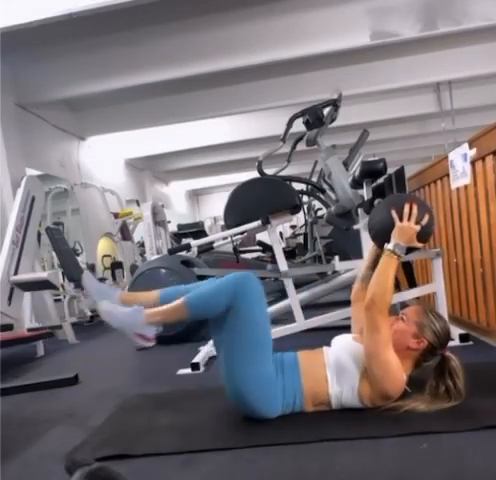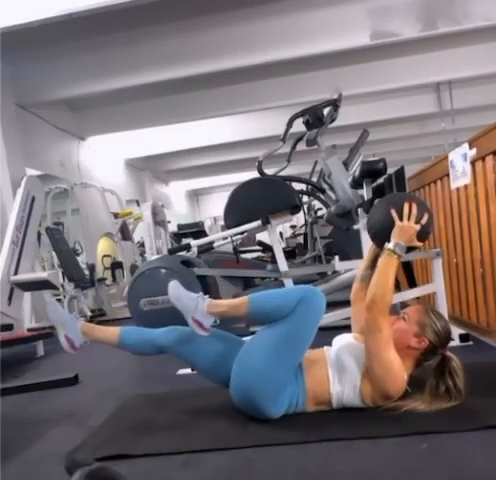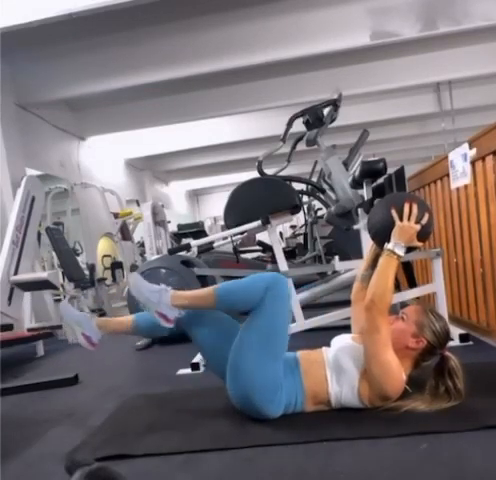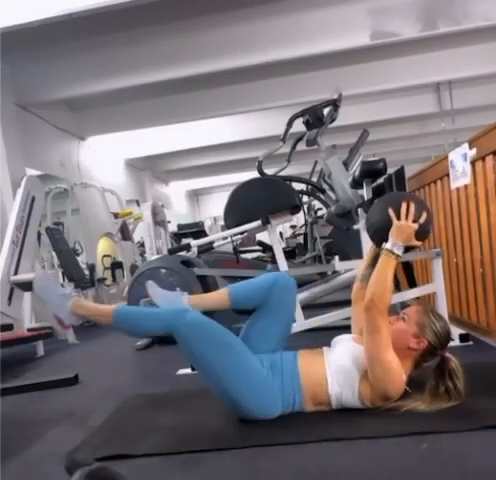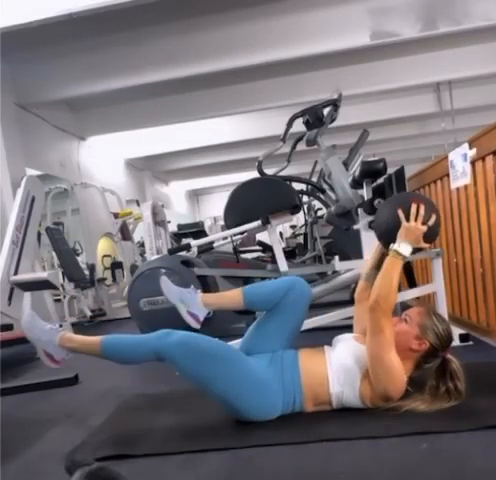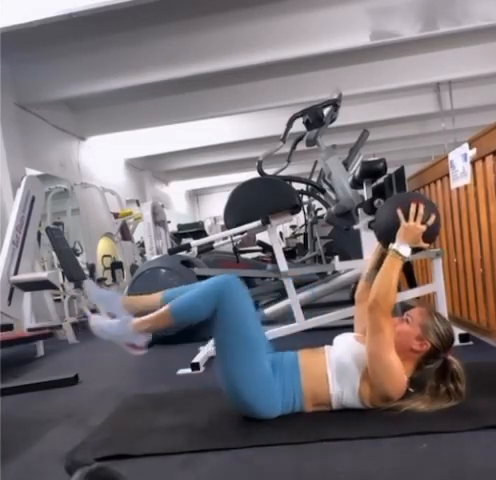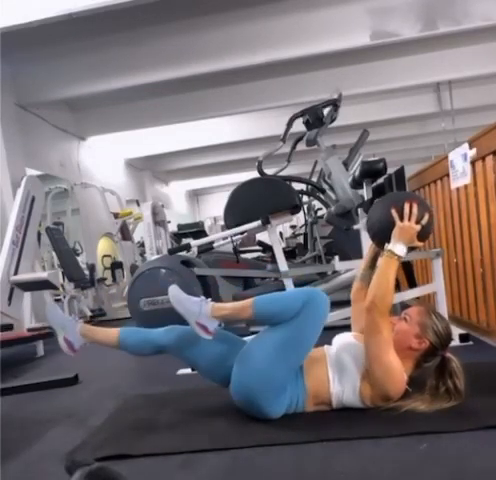
dt=0.4s
person 1, frame 1
left shoulder: (390, 379)
right shoulder: (371, 349)
left elbow: (373, 308)
right elbow: (359, 298)
left wrist: (397, 247)
right wrist: (377, 246)
left hip: (260, 394)
right hip: (267, 377)
left knee: (242, 283)
right knee: (221, 293)
left ankle: (143, 319)
right ankle: (125, 300)
person 1, frame 2
left shoulder: (391, 378)
right shoulder: (372, 349)
left elbow: (374, 310)
right elbow: (360, 298)
left wrist: (396, 246)
right wrist: (377, 247)
left hip: (262, 390)
right hip: (256, 375)
left knee: (310, 296)
right knee: (174, 336)
left ankle: (209, 308)
right ankle: (82, 332)
person 1, frame 3
left shoulder: (389, 379)
right shoulder: (380, 353)
left elbow: (372, 309)
right elbow: (361, 300)
left wrist: (397, 247)
right wrist: (376, 246)
left hip: (262, 392)
right hip: (262, 376)
left knee: (274, 284)
right knee: (188, 315)
left ankle: (166, 302)
right ankle: (100, 328)
person 1, frame 4
left shoulder: (389, 379)
right shoulder: (371, 350)
left elbow: (373, 309)
right elbow: (360, 298)
left wrist: (395, 246)
right wrist: (376, 246)
left hip: (259, 392)
right hip: (264, 368)
left knee: (181, 322)
right knee: (281, 284)
left ankle: (77, 310)
right ankle: (186, 304)
person 1, frame 5
left shoulder: (390, 380)
right shoulder: (372, 350)
left elbow: (378, 309)
right elbow: (364, 297)
left wrist: (403, 247)
right wrist: (384, 245)
left hip: (260, 392)
right hip: (263, 365)
left knee: (169, 342)
right knee: (296, 288)
left ankle: (63, 342)
right ankle: (199, 303)
person 1, frame 6
left shoulder: (390, 380)
right shoulder: (369, 348)
left elbow: (377, 310)
right elbow: (364, 297)
left wrist: (402, 248)
right wrist: (383, 246)
left hip: (260, 392)
right hip: (267, 371)
left knee: (224, 285)
right knee: (218, 295)
left ankle: (136, 328)
right ankle: (125, 305)
person 1, frame 7
left shoulder: (390, 379)
right shoulder: (372, 349)
left elbow: (374, 311)
right elbow: (360, 298)
left wrist: (397, 248)
right wrist: (376, 245)
left hip: (262, 390)
right hip: (254, 374)
left knee: (315, 299)
right knee: (173, 335)
left ankle: (212, 312)
right ankle: (82, 334)
